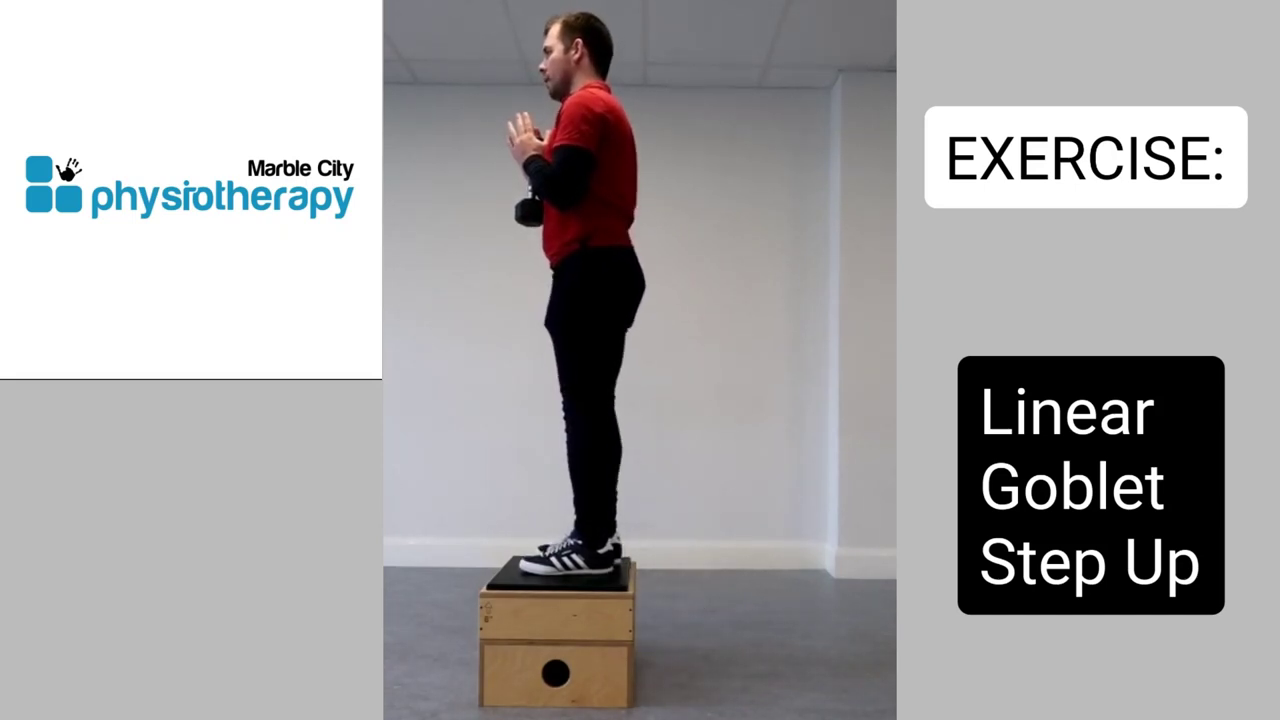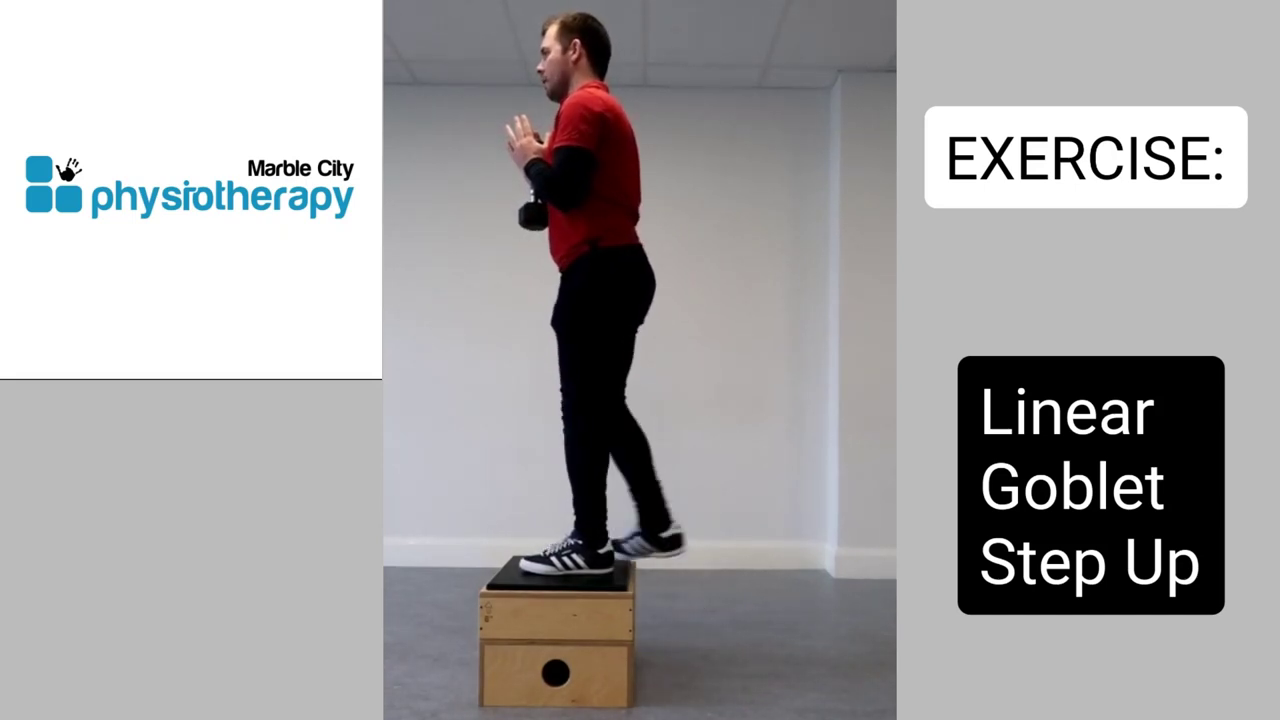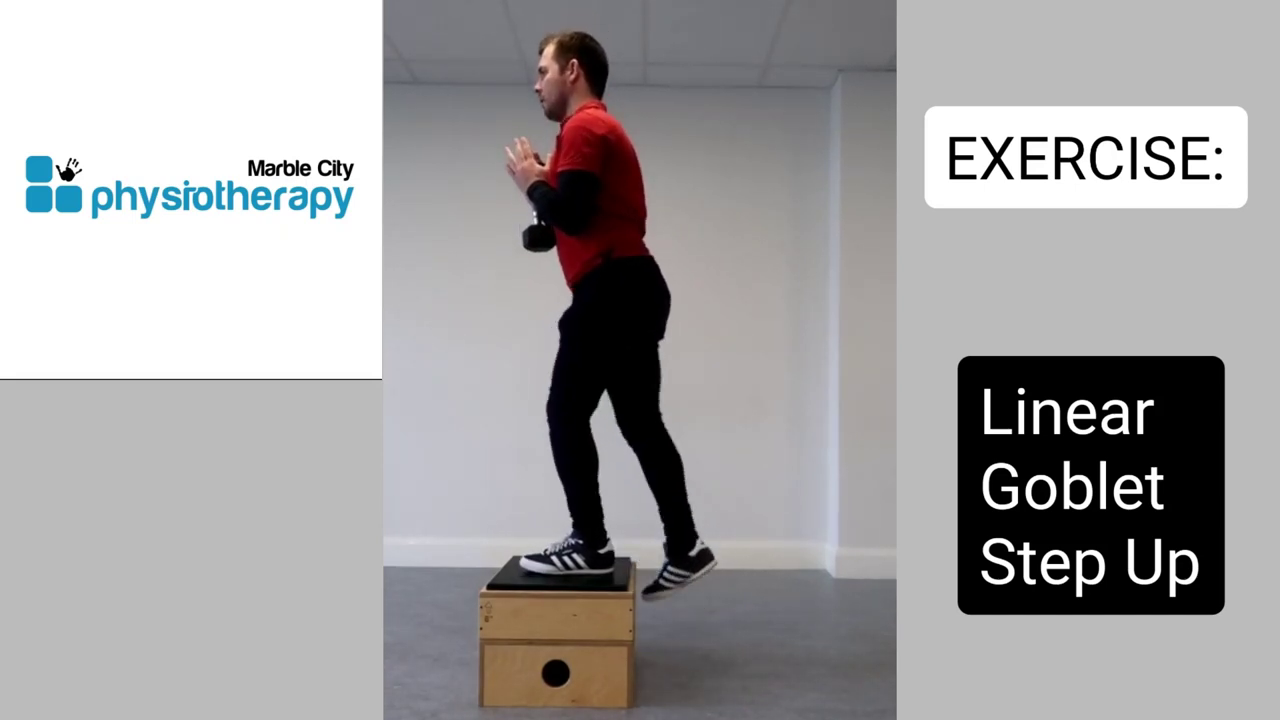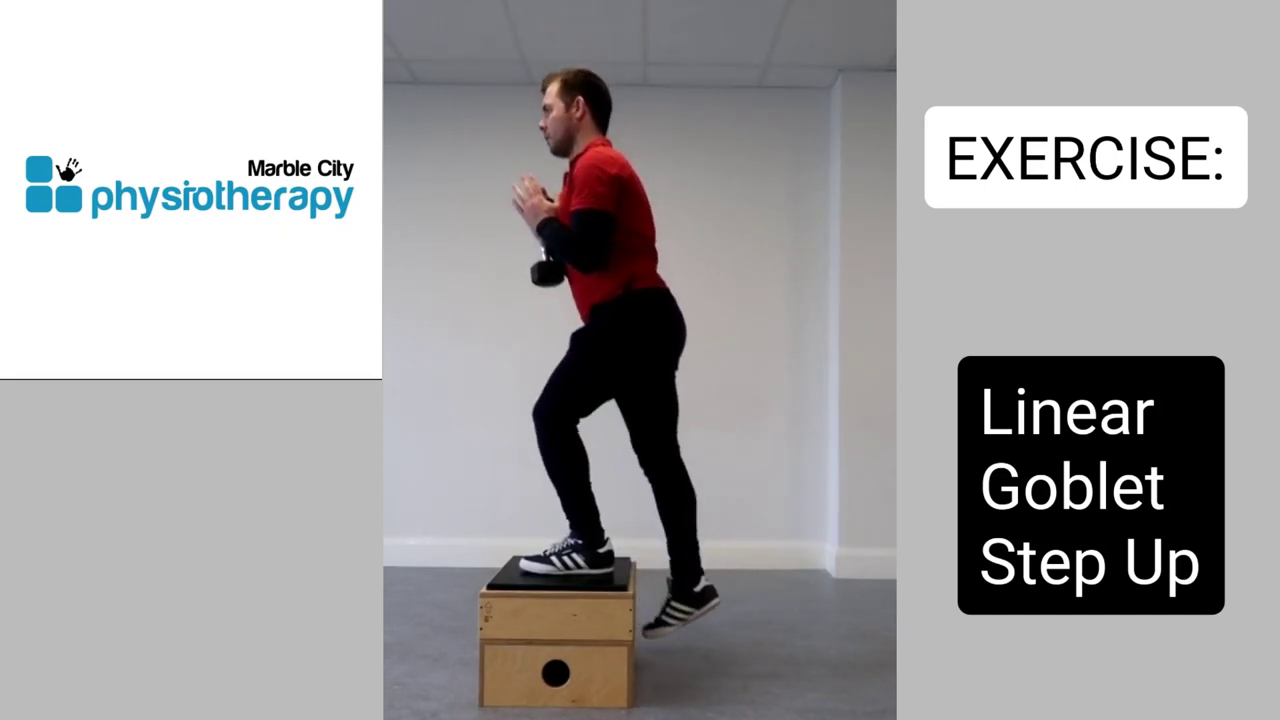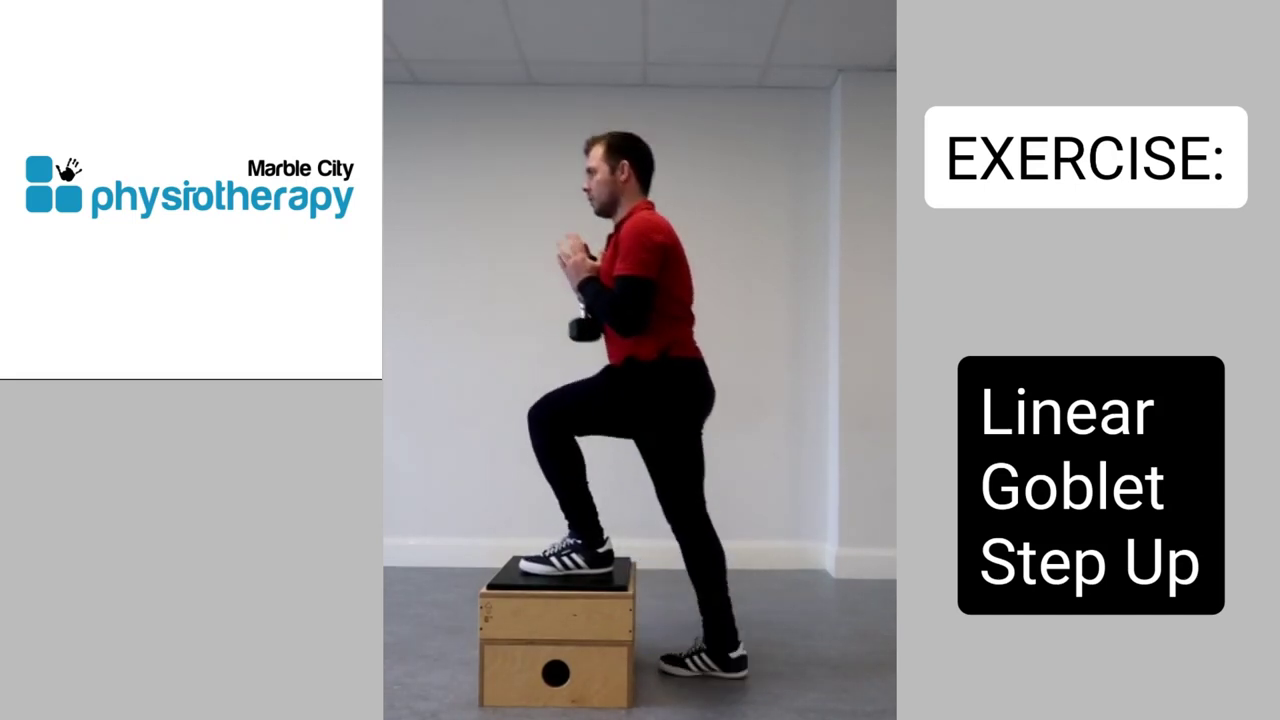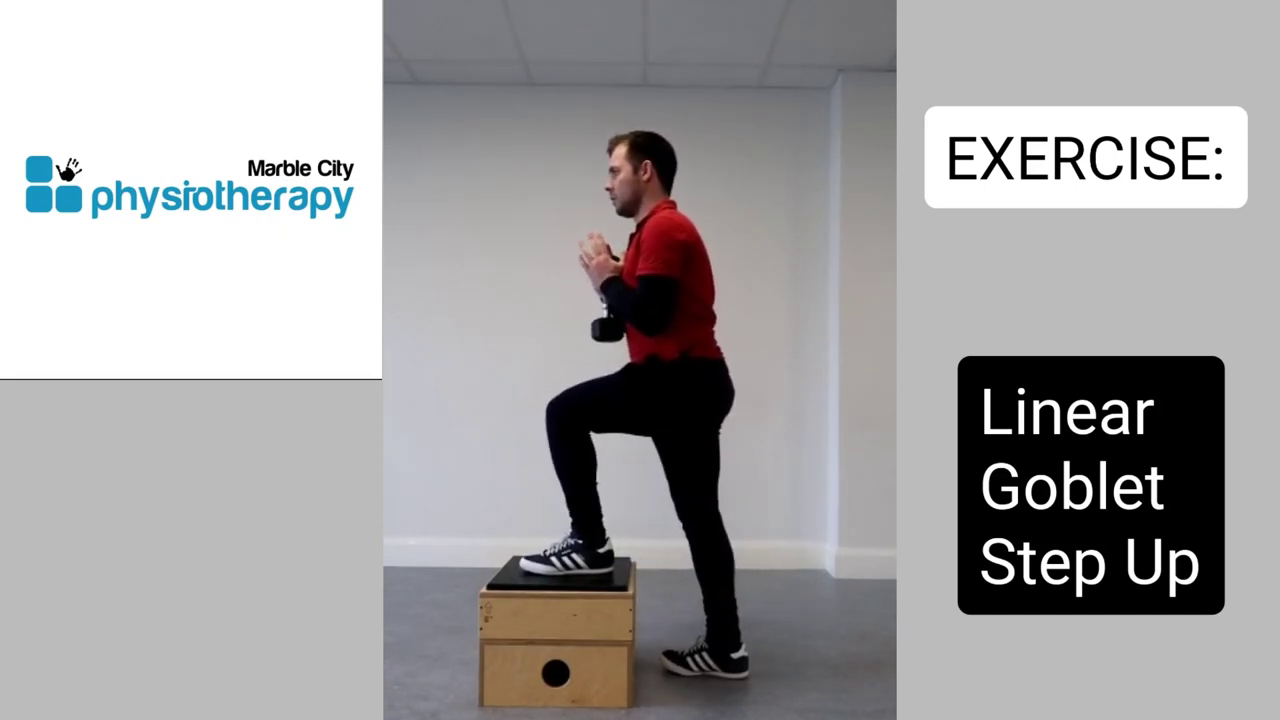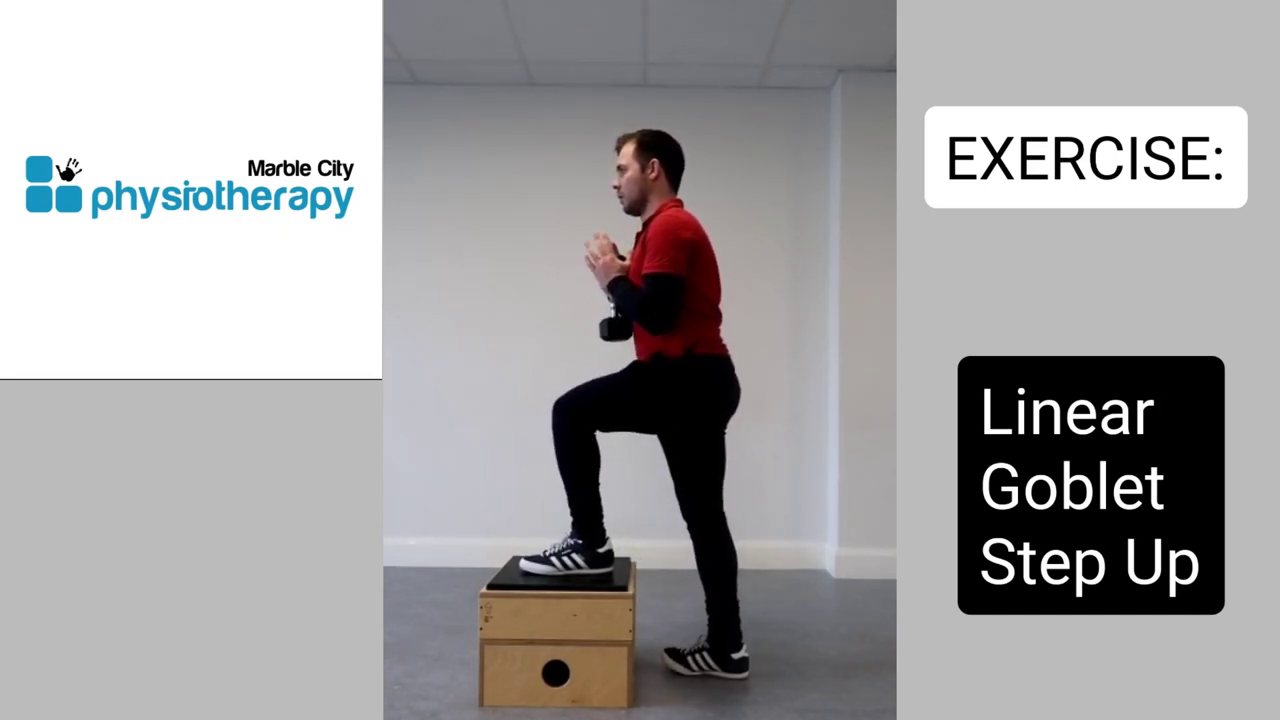
dt=0.3s
person 1, frame 1
left shoulder: (585, 106)
right shoulder: (601, 109)
left elbow: (562, 189)
left wrist: (529, 156)
right wrist: (543, 159)
left hip: (591, 275)
right hip: (605, 273)
left knee: (584, 409)
right knee: (592, 408)
left ankle: (591, 543)
right ankle: (598, 534)
person 1, frame 2
left shoulder: (583, 107)
right shoulder: (601, 109)
left elbow: (566, 191)
left wrist: (530, 159)
right wrist: (544, 161)
left hip: (599, 276)
right hip: (616, 272)
left knee: (582, 410)
right knee: (604, 407)
left ankle: (590, 544)
right ankle: (657, 525)
person 1, frame 3
left shoulder: (584, 128)
right shoulder: (596, 129)
left elbow: (572, 214)
left wrist: (531, 183)
right wrist: (545, 184)
left hip: (614, 290)
right hip: (629, 289)
left knee: (567, 413)
right knee: (641, 424)
left ankle: (590, 546)
right ankle: (685, 548)
person 1, frame 4
left shoulder: (595, 166)
right shoulder: (598, 166)
left elbow: (587, 253)
left wrist: (541, 220)
right wrist: (553, 220)
left hip: (631, 320)
right hip: (645, 322)
left knee: (553, 416)
right knee: (659, 458)
left ankle: (589, 547)
right ankle: (689, 585)
person 1, frame 5
left shoulder: (641, 230)
right shoulder: (636, 231)
left elbow: (628, 318)
left wrist: (583, 279)
right wrist: (592, 279)
left hip: (663, 383)
right hip: (672, 383)
left knee: (548, 419)
right knee: (687, 516)
left ankle: (587, 544)
right ankle: (723, 646)
person 1, frame 6
left shoulder: (663, 228)
right shoulder: (657, 230)
left elbow: (651, 317)
left wrist: (605, 279)
right wrist: (616, 279)
left hip: (680, 382)
right hip: (691, 384)
left knee: (566, 414)
right knee: (699, 517)
left ankle: (589, 543)
right ankle: (724, 647)
person 1, frame 7
left shoulder: (670, 227)
right shoulder: (665, 228)
left elbow: (657, 315)
left wrist: (612, 278)
right wrist: (622, 279)
left hip: (687, 381)
right hip: (698, 383)
left knee: (573, 413)
right knee: (703, 516)
left ankle: (588, 543)
right ankle: (725, 647)
